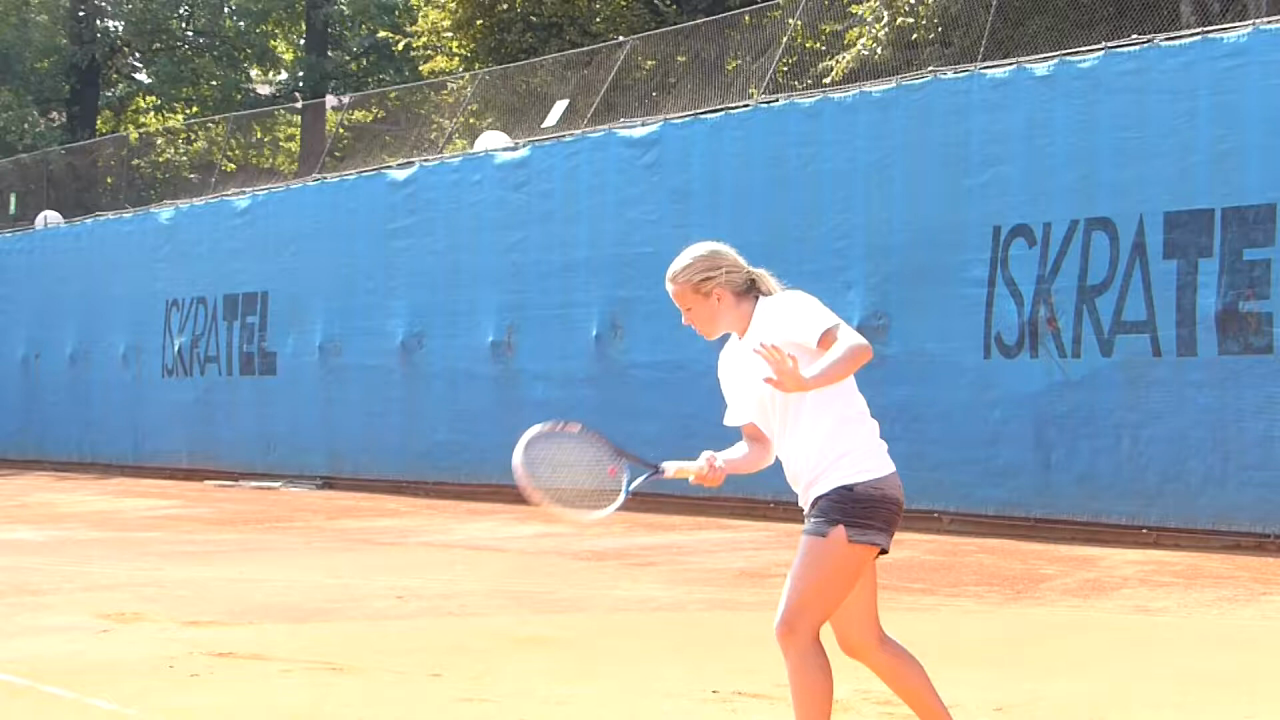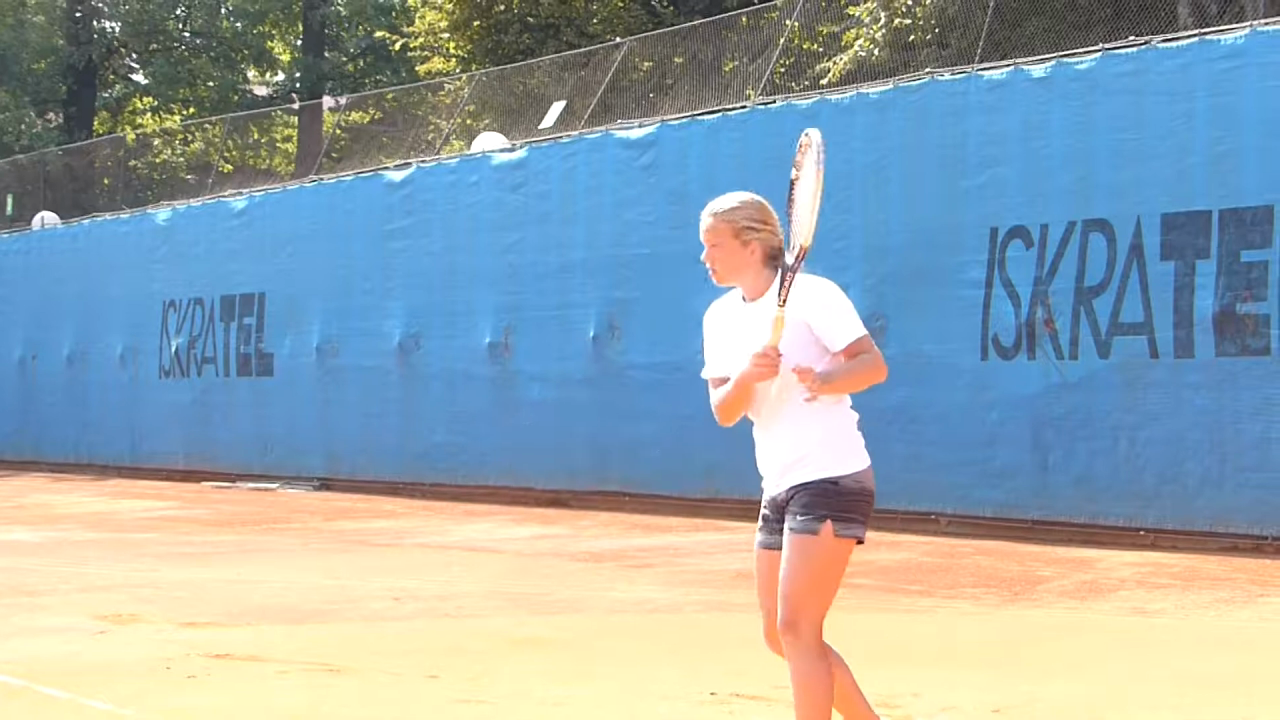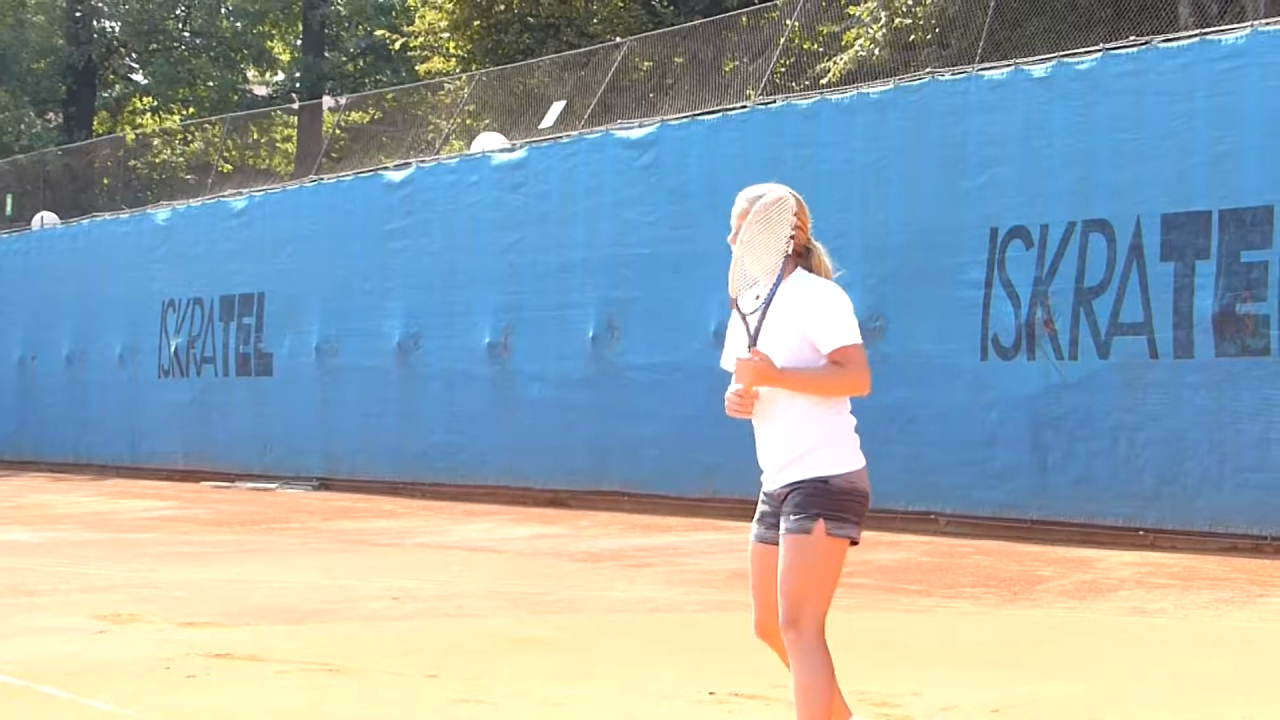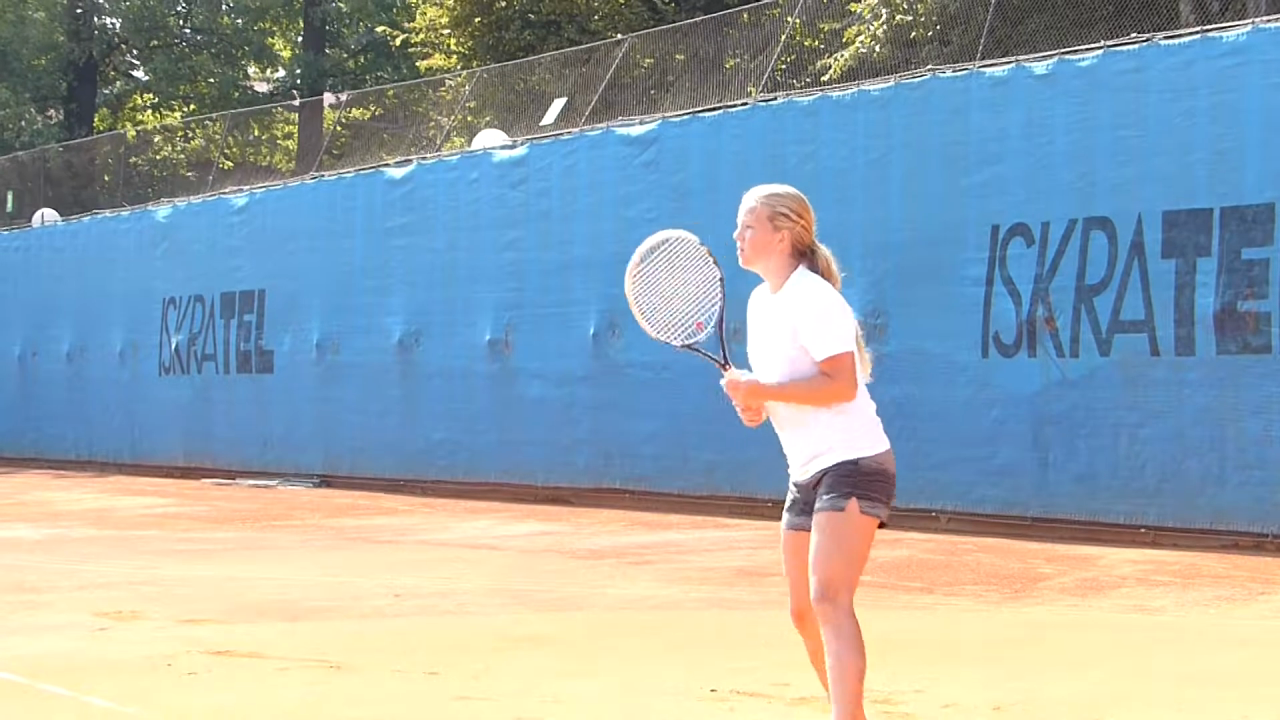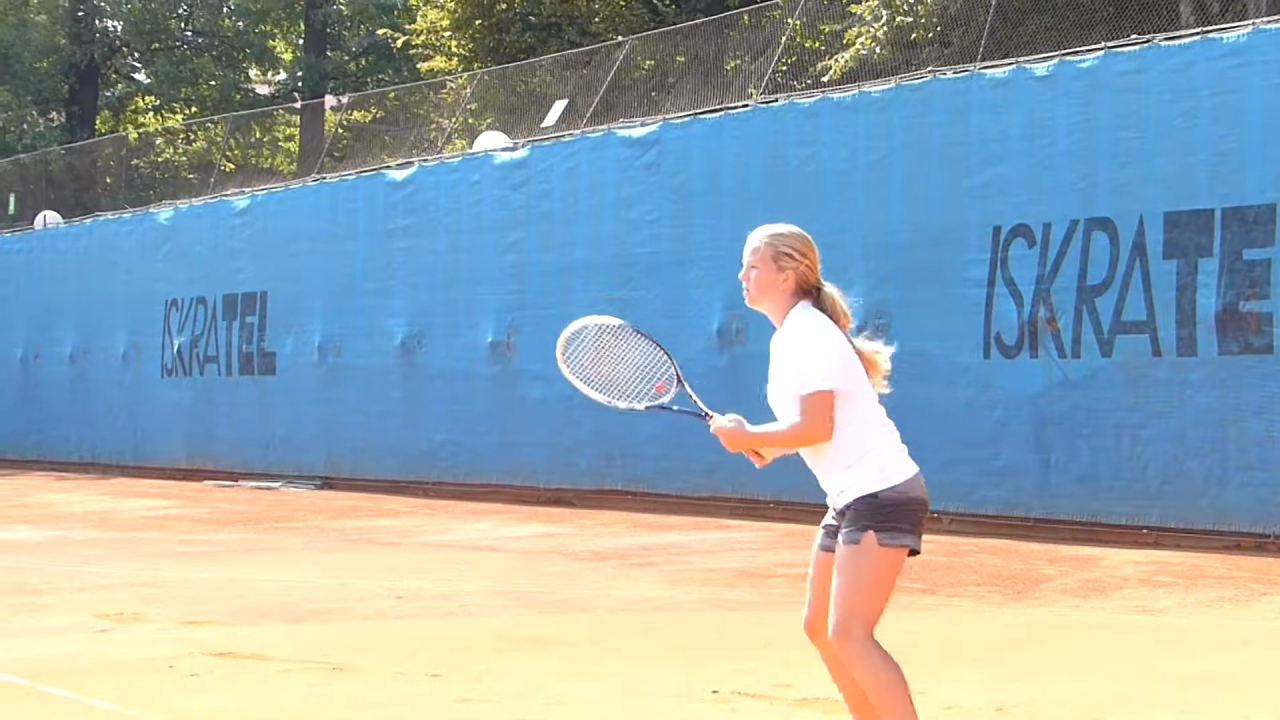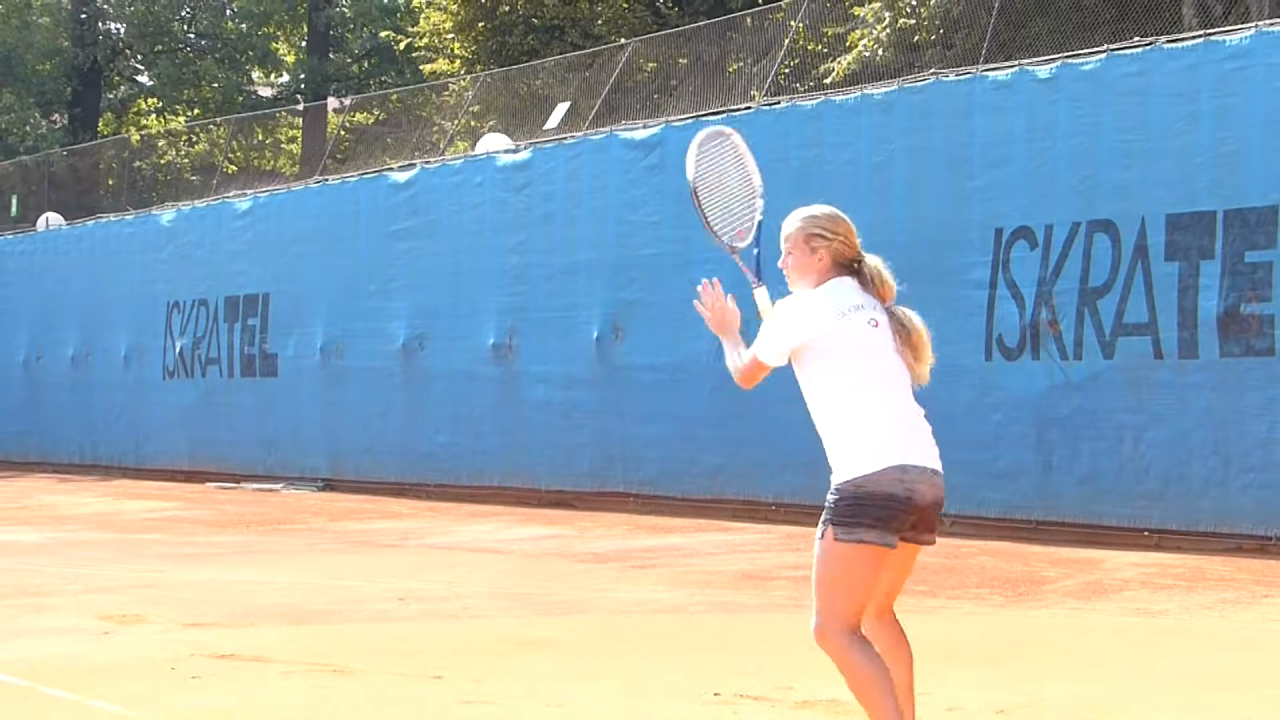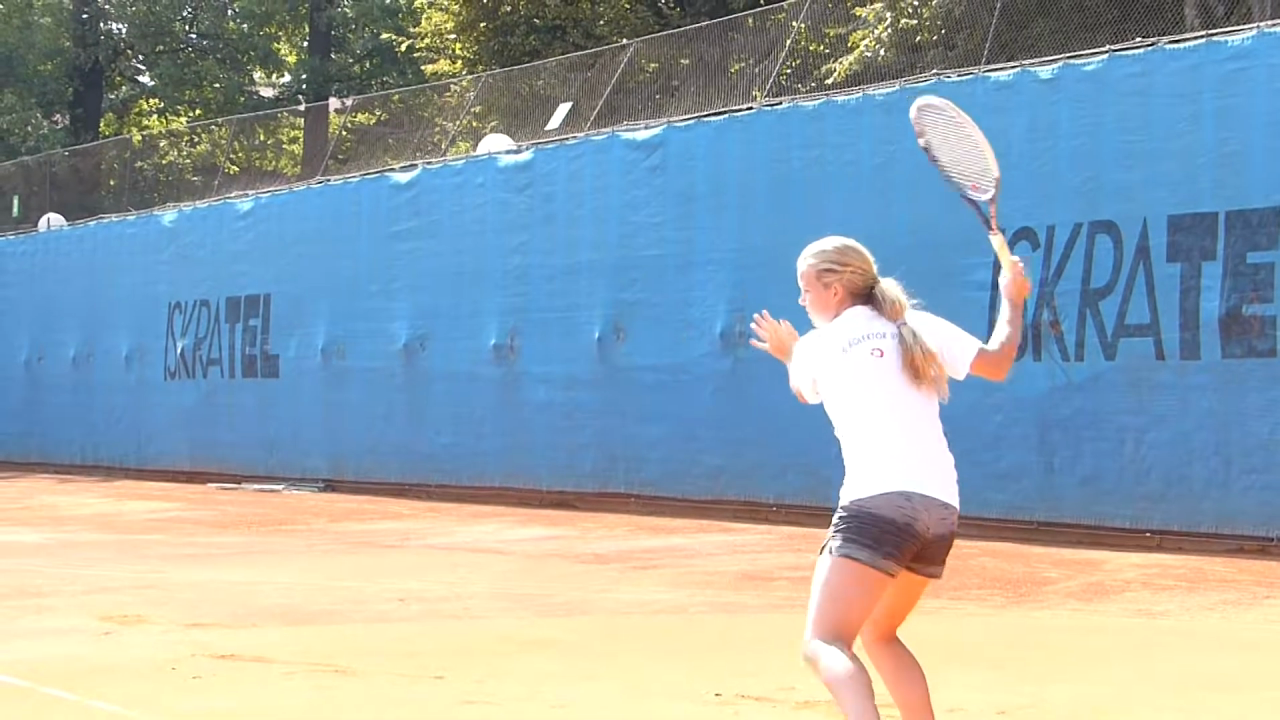
dt=0.3s
person 1, frame 1
left shoulder: (789, 309)
right shoulder: (731, 359)
left elbow: (855, 348)
right elbow: (760, 448)
left wrist: (804, 382)
right wrist: (721, 464)
left hip: (858, 490)
right hip: (826, 499)
left knee: (793, 629)
right knee: (862, 639)
person 1, frame 2
left shoulder: (812, 294)
right shoulder: (720, 317)
left elbow: (874, 365)
right elbow: (725, 413)
left wrist: (826, 382)
right wrist: (748, 377)
left hip: (833, 481)
right hip: (781, 491)
left knee: (795, 628)
right knee: (780, 635)
person 1, frame 3
left shoulder: (816, 296)
left elbow: (855, 379)
right elbow: (747, 392)
left wrist: (776, 375)
right wrist: (737, 398)
left hip: (827, 480)
right hip: (780, 486)
left knee: (798, 627)
right knee: (770, 626)
person 1, frame 4
left shoulder: (814, 299)
right shoulder: (758, 303)
left elbow: (844, 385)
left wrist: (764, 391)
right wrist: (751, 402)
left hip: (855, 467)
right hip: (809, 474)
left knee: (828, 601)
right knee: (805, 613)
person 1, frame 5
left shoulder: (801, 337)
right shoulder: (802, 334)
left elbow: (819, 427)
left wrist: (747, 436)
right wrist: (774, 446)
left hip: (885, 495)
right hip: (863, 499)
left knee: (841, 636)
right knee: (828, 627)
person 1, frame 6
left shoulder: (796, 311)
right shoulder: (875, 308)
left elbow: (747, 374)
left wrist: (727, 332)
left hip: (870, 482)
right hip: (923, 479)
left knee: (835, 631)
right knee: (875, 614)
person 1, frame 7
left shoulder: (811, 349)
right shoulder: (918, 325)
right elbow: (998, 364)
right wrist: (1012, 302)
left hip: (877, 508)
right hip: (940, 512)
left knee: (823, 649)
right knee: (874, 635)
